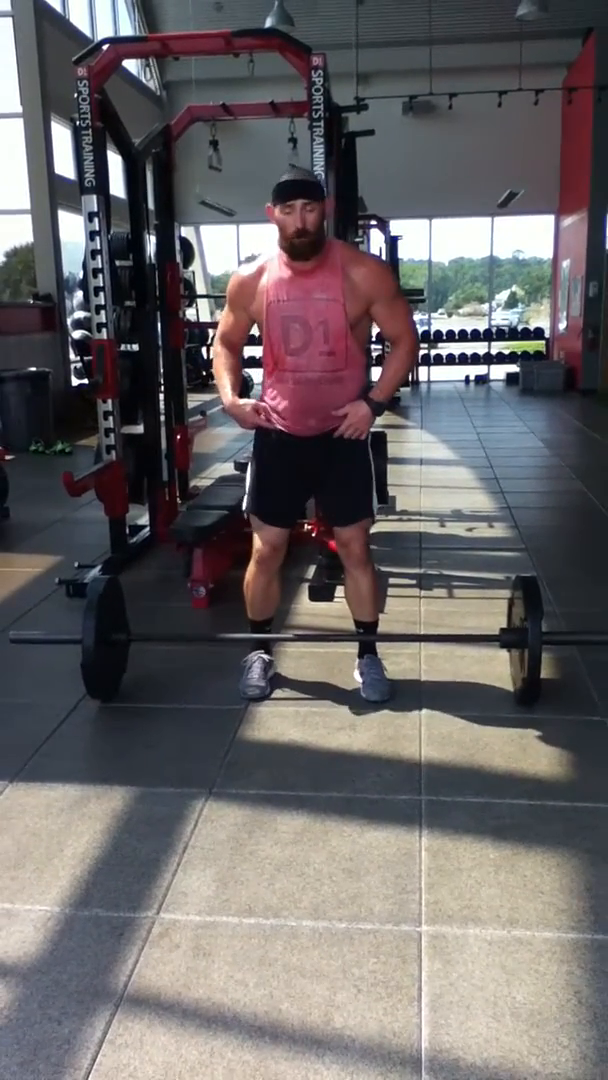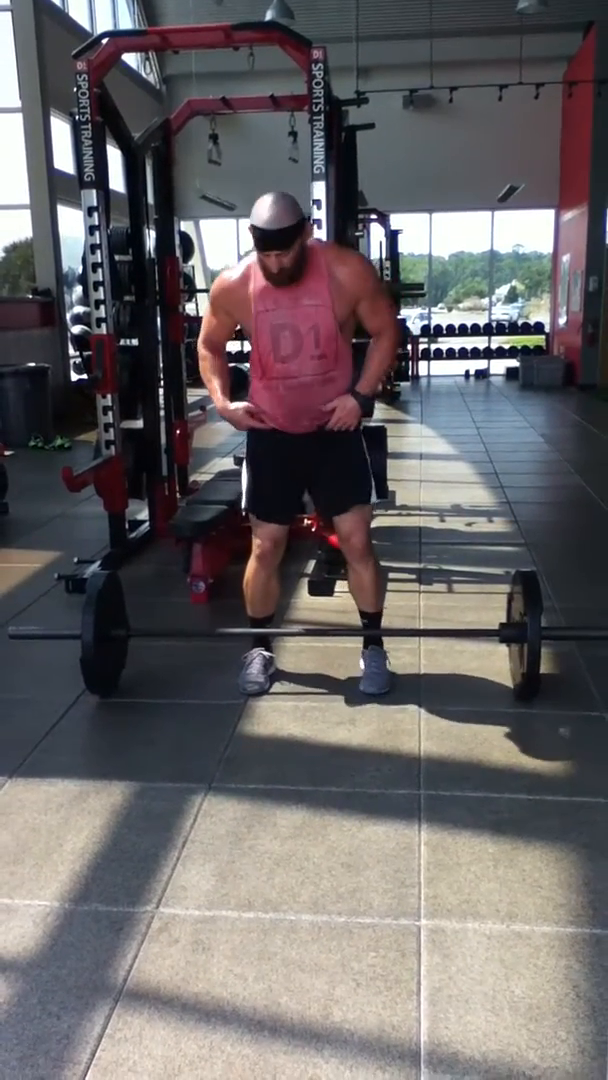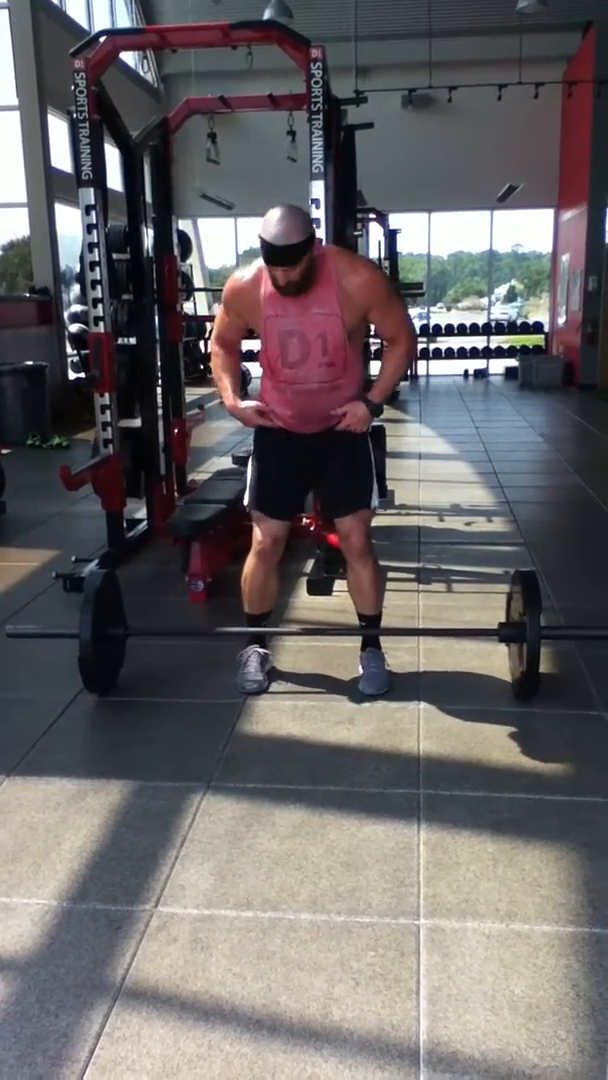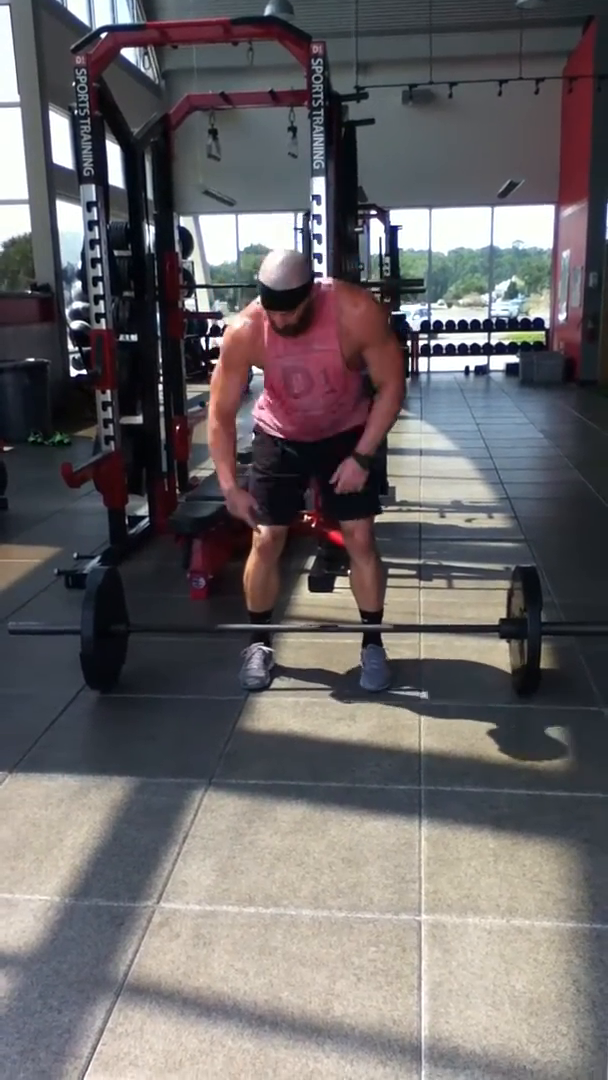
dt=0.3s
person 1, frame 1
left shoulder: (364, 274)
right shoulder: (249, 281)
left elbow: (404, 342)
right elbow: (226, 344)
left wrist: (374, 402)
right wrist: (230, 397)
left hip: (342, 435)
right hip: (278, 436)
left knee: (355, 549)
right knee: (266, 551)
left ankle: (367, 654)
right ankle: (259, 651)
person 1, frame 2
left shoulder: (348, 272)
right shoulder: (232, 286)
left elbow: (386, 333)
right elbow: (210, 345)
left wrist: (361, 395)
right wrist: (221, 400)
left hip: (335, 428)
right hip: (270, 432)
left knee: (356, 540)
right knee: (266, 547)
left ankle: (373, 646)
right ankle: (260, 647)
person 1, frame 3
left shoulder: (358, 279)
right shoulder: (243, 287)
left elbow: (402, 340)
right elbow: (222, 343)
left wrist: (373, 401)
right wrist: (231, 398)
left hip: (343, 426)
right hip: (278, 429)
left knee: (356, 541)
right knee: (266, 543)
left ankle: (370, 647)
right ankle: (256, 645)
person 1, frame 4
left shoulder: (357, 312)
right shoulder: (244, 331)
left elbow: (392, 385)
right elbow: (220, 412)
left wrist: (363, 457)
right wrist: (229, 485)
left hip: (345, 435)
right hip: (279, 436)
left knee: (360, 539)
right knee: (265, 541)
left ankle: (372, 643)
right ankle: (259, 643)
